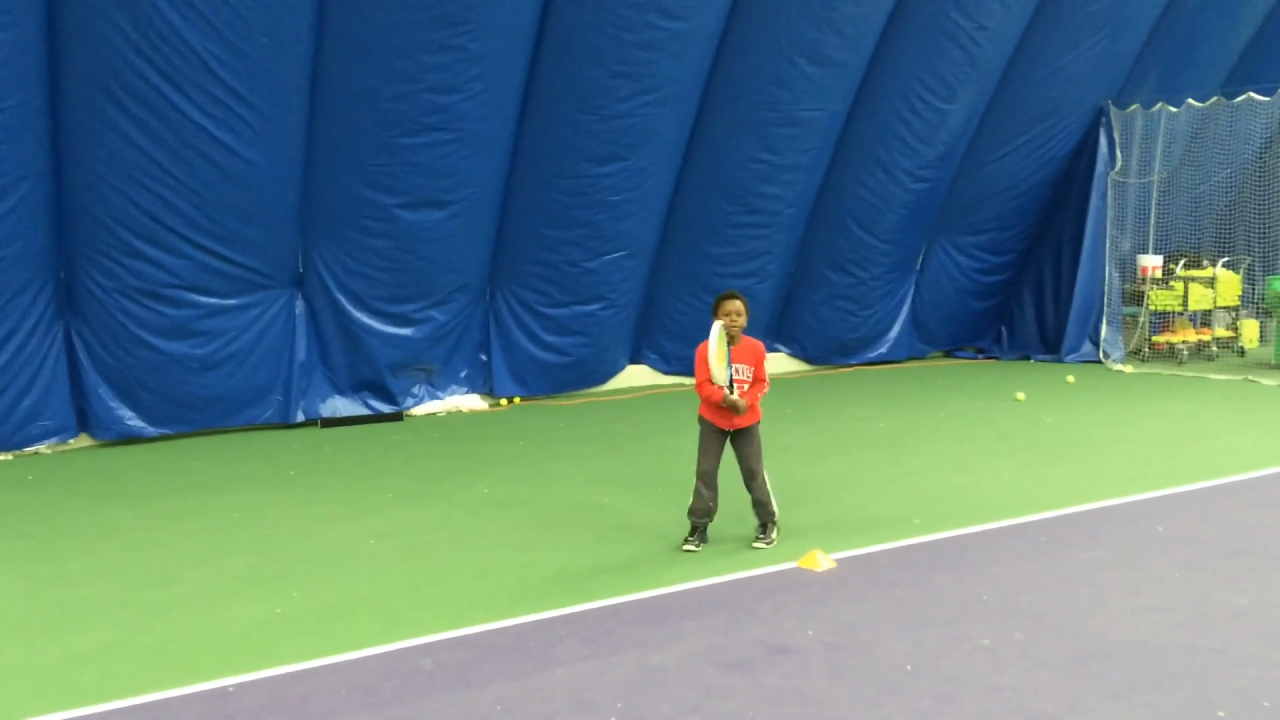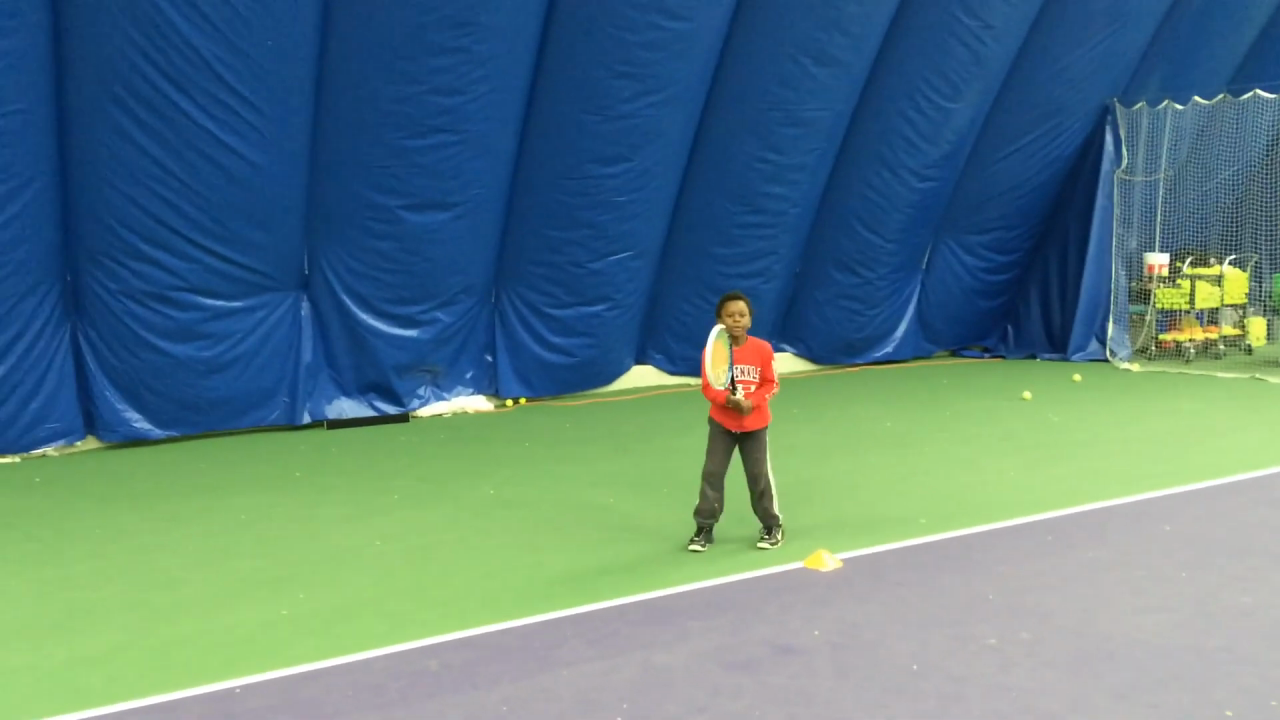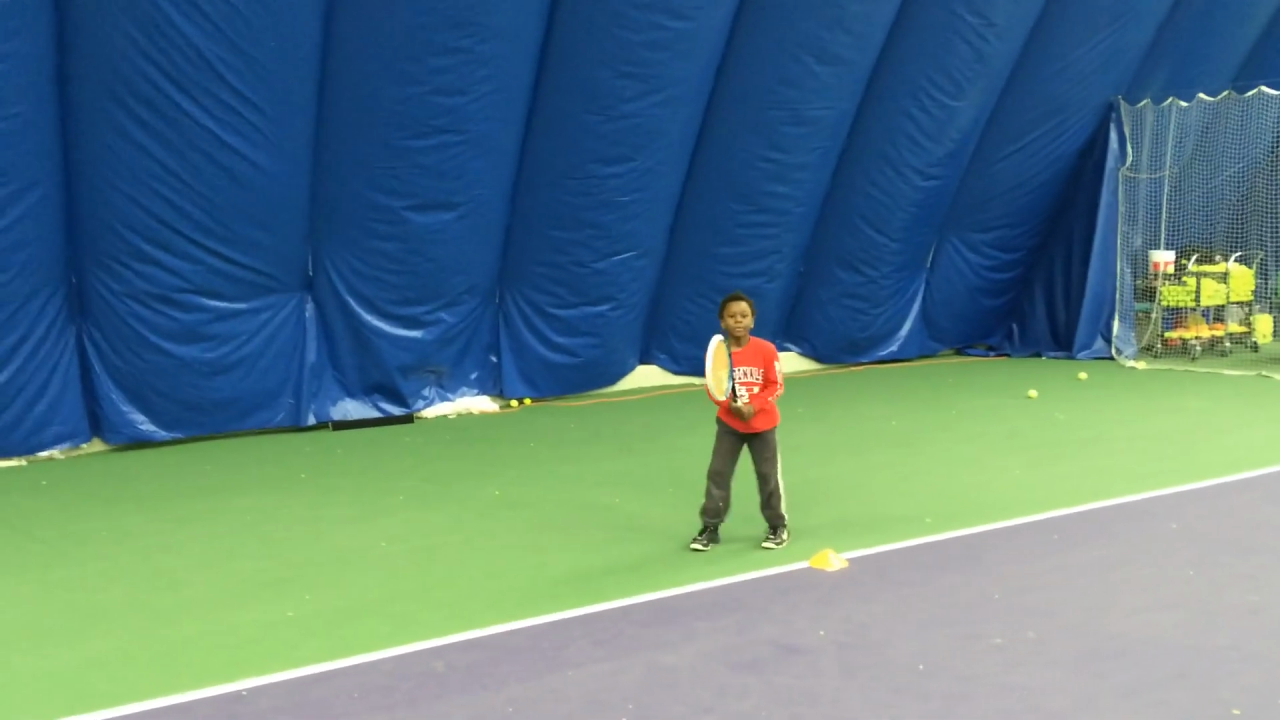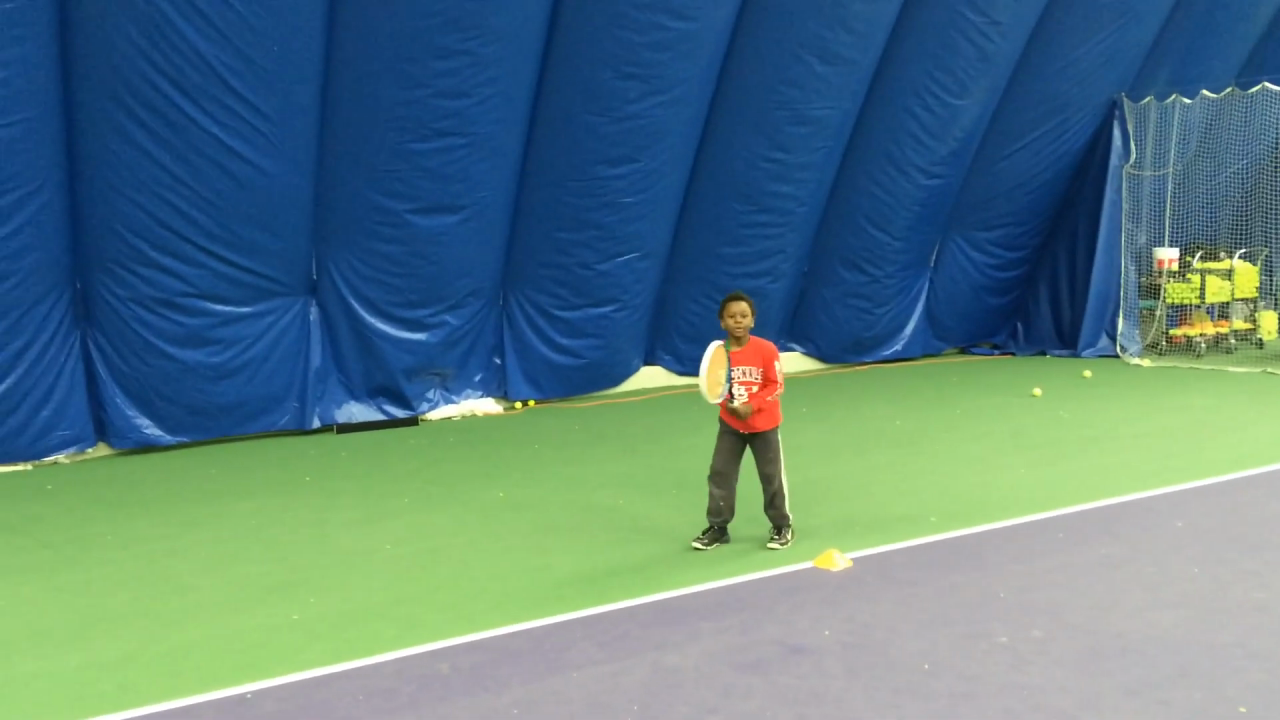
dt=0.1s
person 1, frame 1
left shoulder: (756, 348)
right shoulder: (705, 350)
left elbow: (762, 383)
right elbow: (702, 386)
left wrist: (746, 401)
right wrist: (724, 399)
left hip: (747, 421)
right hip: (712, 421)
left knee: (754, 471)
right knee: (705, 473)
left ankle: (768, 523)
right ankle: (699, 528)
person 1, frame 2
left shoulder: (763, 349)
left elbow: (771, 385)
right elbow: (708, 388)
left wrist: (752, 402)
right wrist: (729, 400)
left hip: (755, 423)
right hip: (721, 423)
left knee: (759, 475)
right knee: (711, 474)
left ankle: (772, 526)
right ankle: (705, 528)
person 1, frame 3
left shoulder: (766, 350)
left elbow: (776, 386)
left wrist: (754, 406)
right wrist: (731, 404)
left hip: (762, 424)
right hip: (728, 424)
left knee: (768, 475)
right knee: (718, 473)
left ankle: (778, 526)
right ankle: (711, 527)
person 1, frame 4
left shoulder: (766, 349)
left elbow: (776, 386)
left wrist: (753, 406)
right wrist: (730, 405)
left hip: (764, 424)
right hip: (730, 424)
left knee: (771, 476)
right knee: (719, 473)
left ankle: (782, 526)
right ankle: (718, 527)
